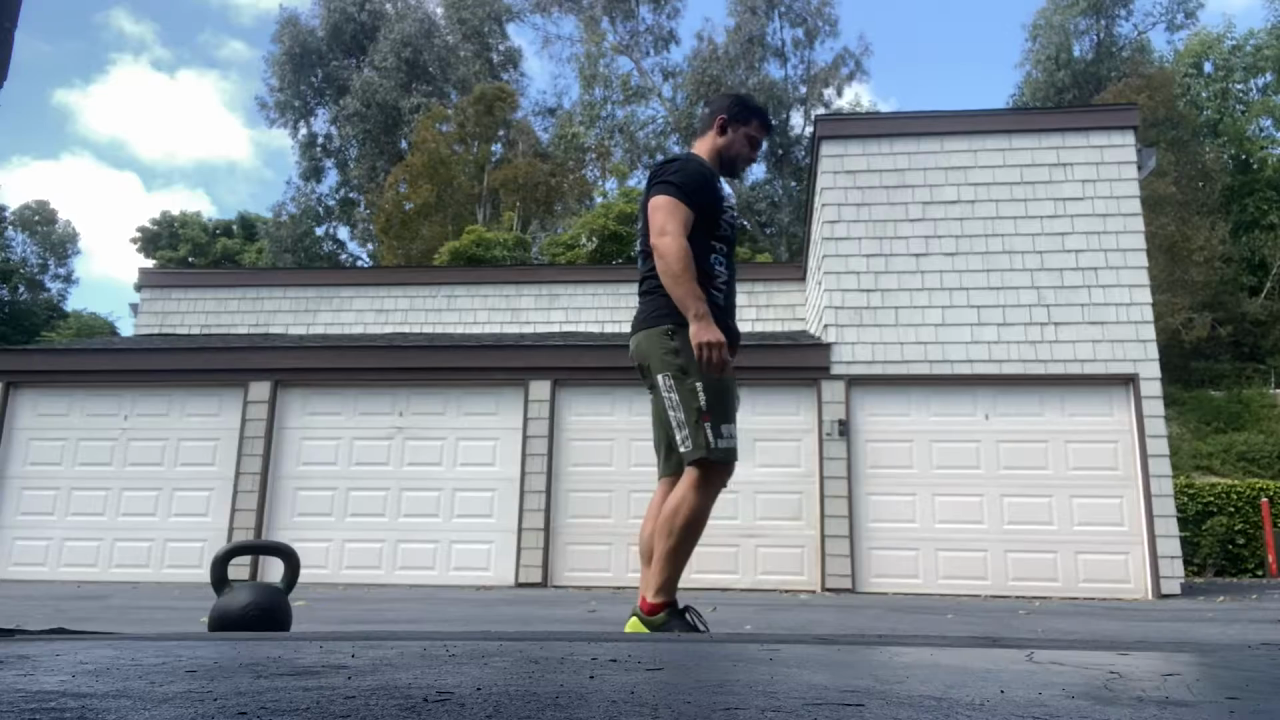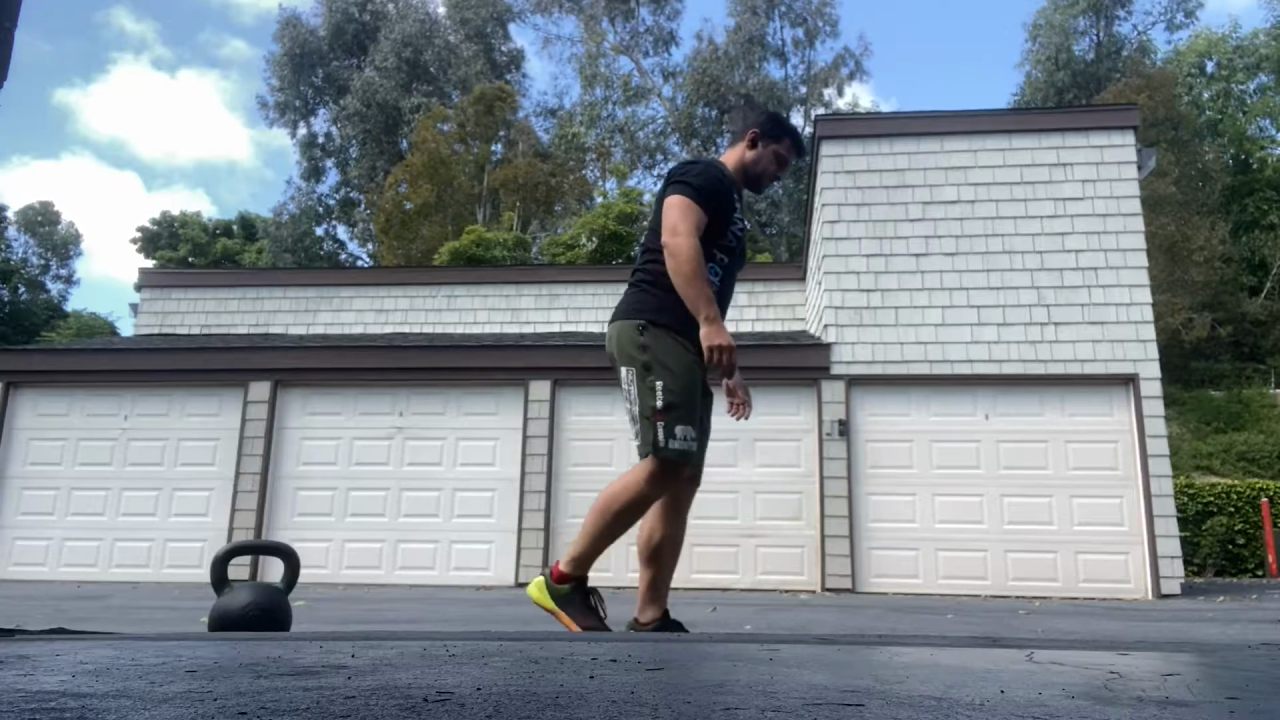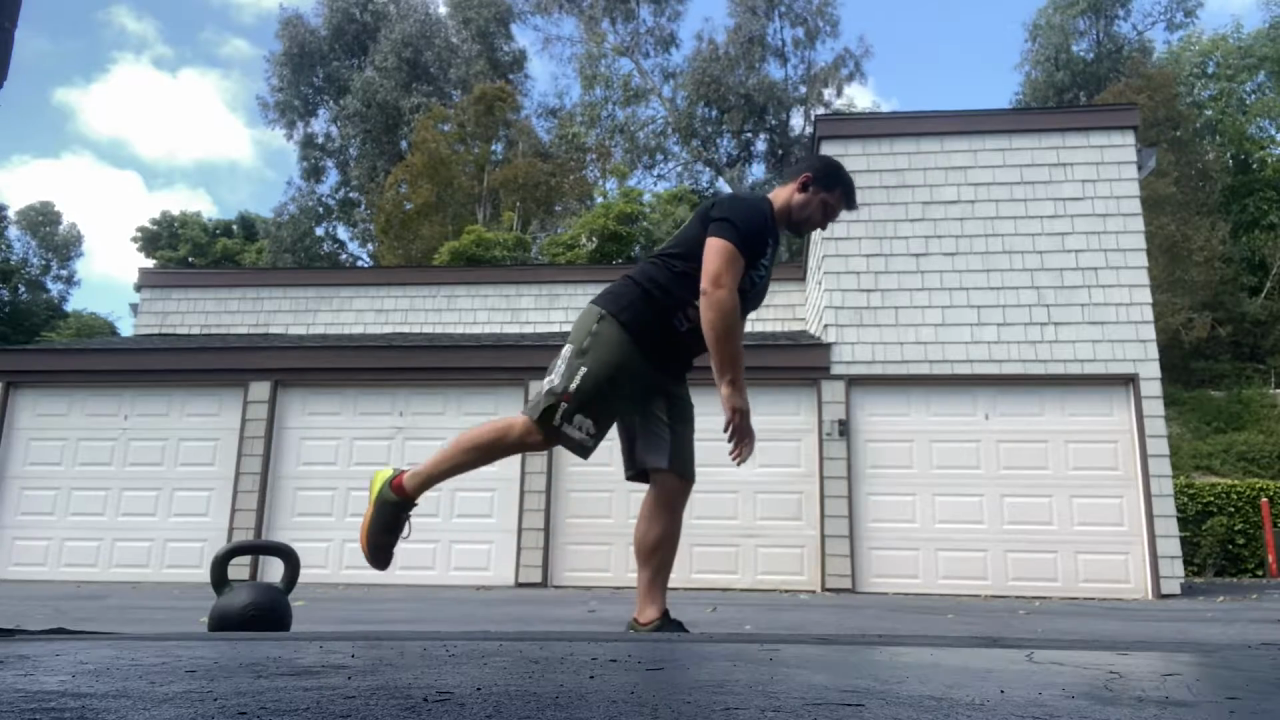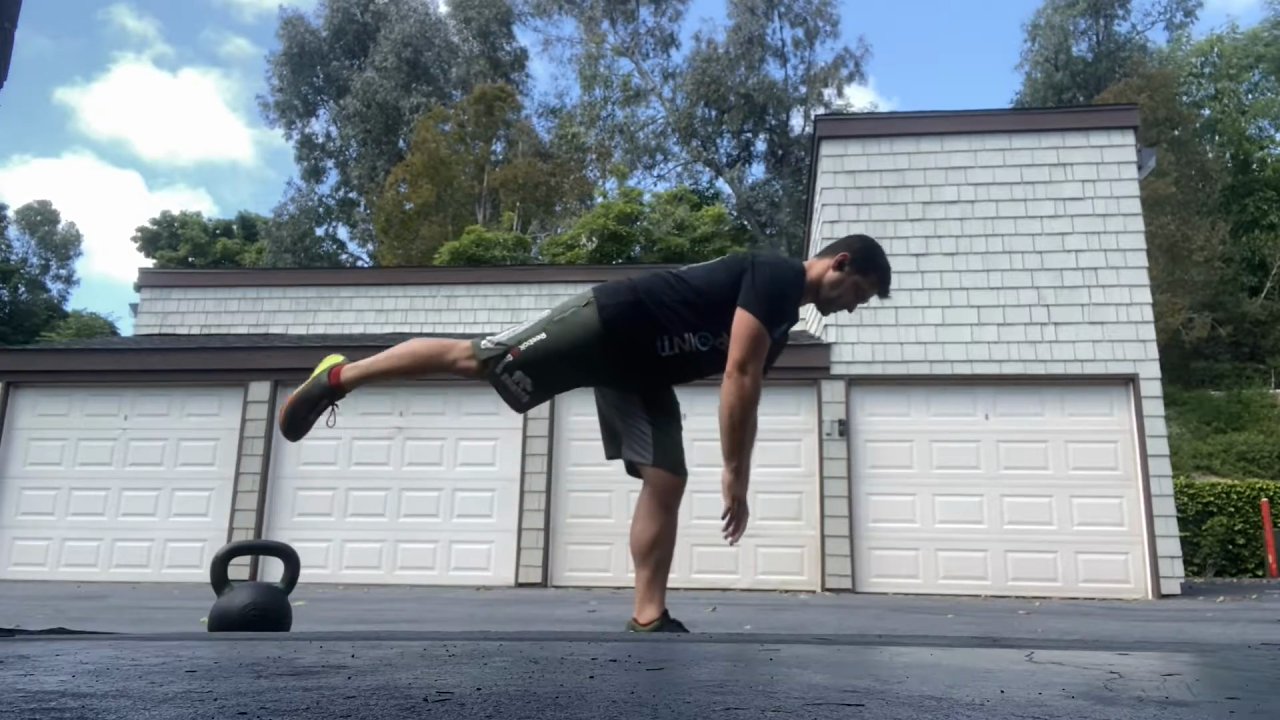
dt=0.5s
person 1, frame 1
left shoulder: (705, 189)
right shoulder: (684, 172)
right elbow: (667, 242)
right wrist: (700, 320)
left hip: (686, 342)
right hip: (678, 336)
left knee: (678, 479)
right knee: (709, 467)
left ankle: (650, 609)
right ankle: (656, 608)
person 1, frame 2
left shoulder: (729, 201)
right shoulder: (702, 176)
right elbow: (677, 241)
left wrist: (729, 369)
right wrist: (710, 326)
left hip: (683, 343)
right hip: (653, 331)
left knee: (681, 479)
right knee: (664, 464)
left ankle: (650, 616)
right ankle: (565, 578)
person 1, frame 3
left shoulder: (767, 243)
right shoulder: (745, 211)
left elbow: (722, 324)
right elbow: (715, 291)
left wrist: (738, 410)
right wrist: (732, 389)
left hip: (664, 361)
right hip: (619, 329)
left knee: (672, 483)
right knee: (539, 429)
left ankle: (649, 616)
right ankle: (402, 487)
person 1, frame 4
left shoulder: (781, 320)
right shoulder: (775, 277)
left elbow: (746, 390)
right elbow: (737, 378)
left wrist: (737, 479)
right wrist: (733, 473)
left hip: (641, 369)
right hip: (605, 326)
left knee: (666, 481)
right knee: (471, 357)
left ankle: (648, 613)
right ankle: (338, 378)
